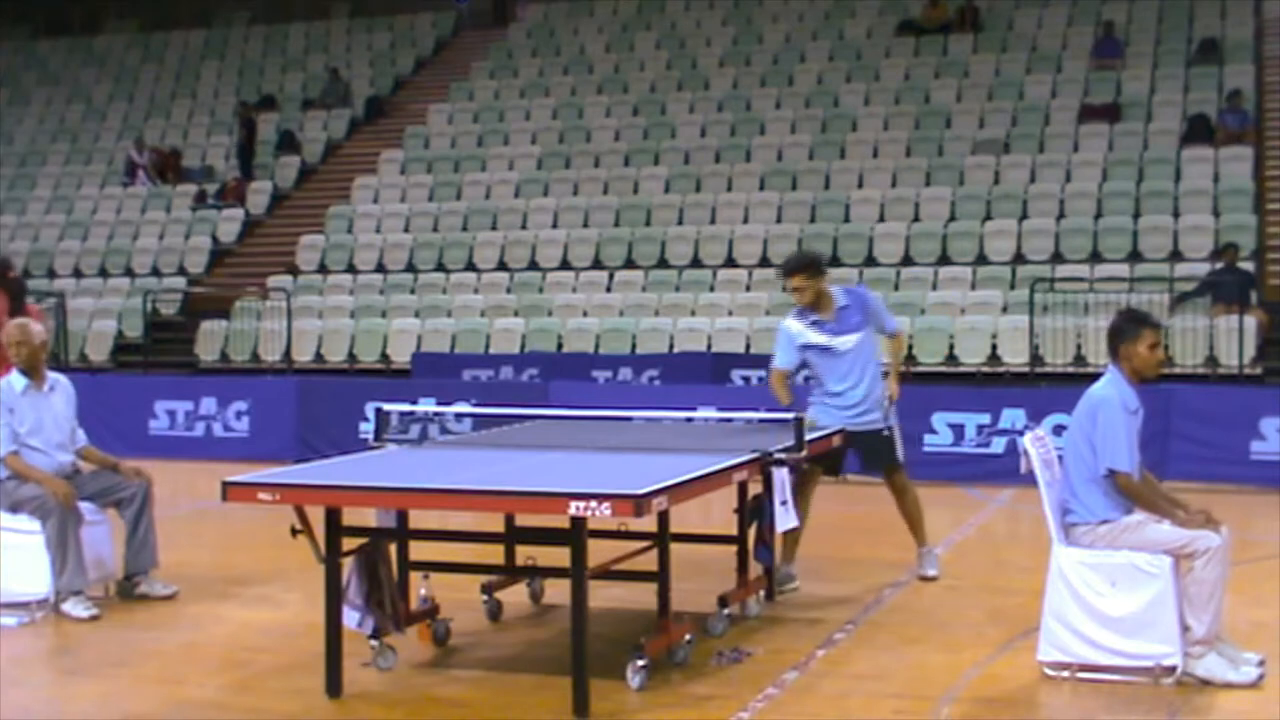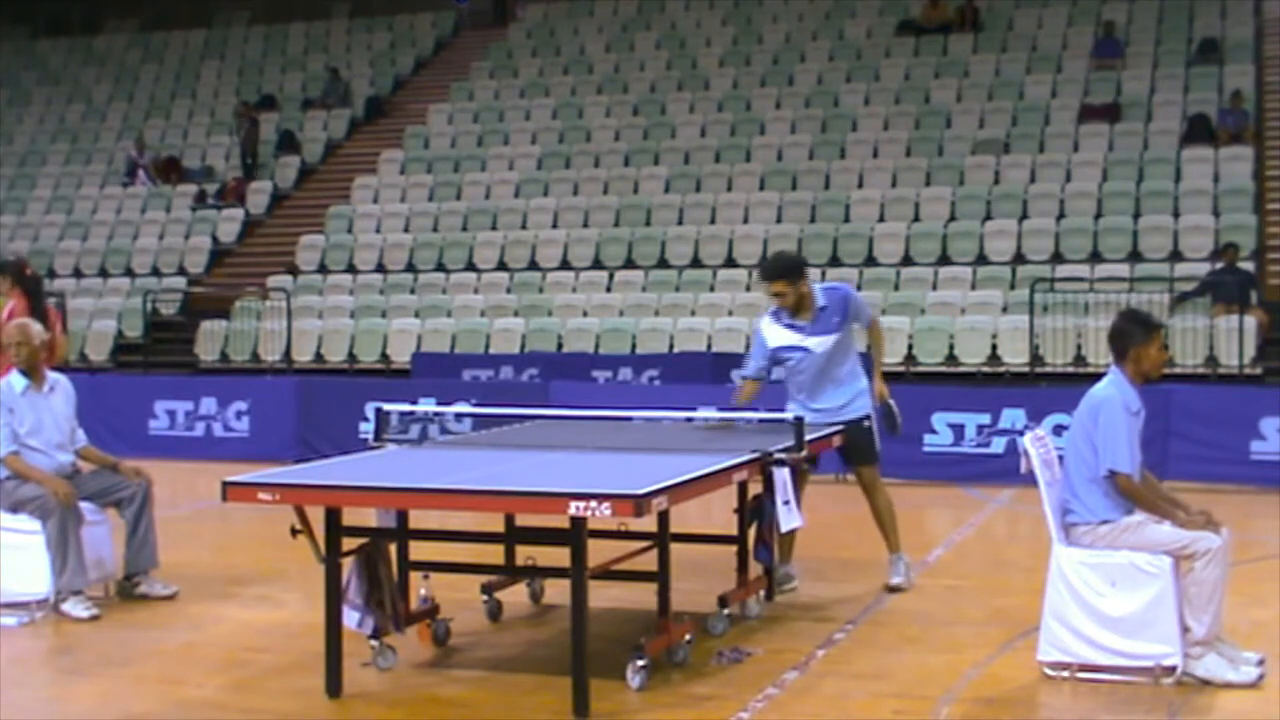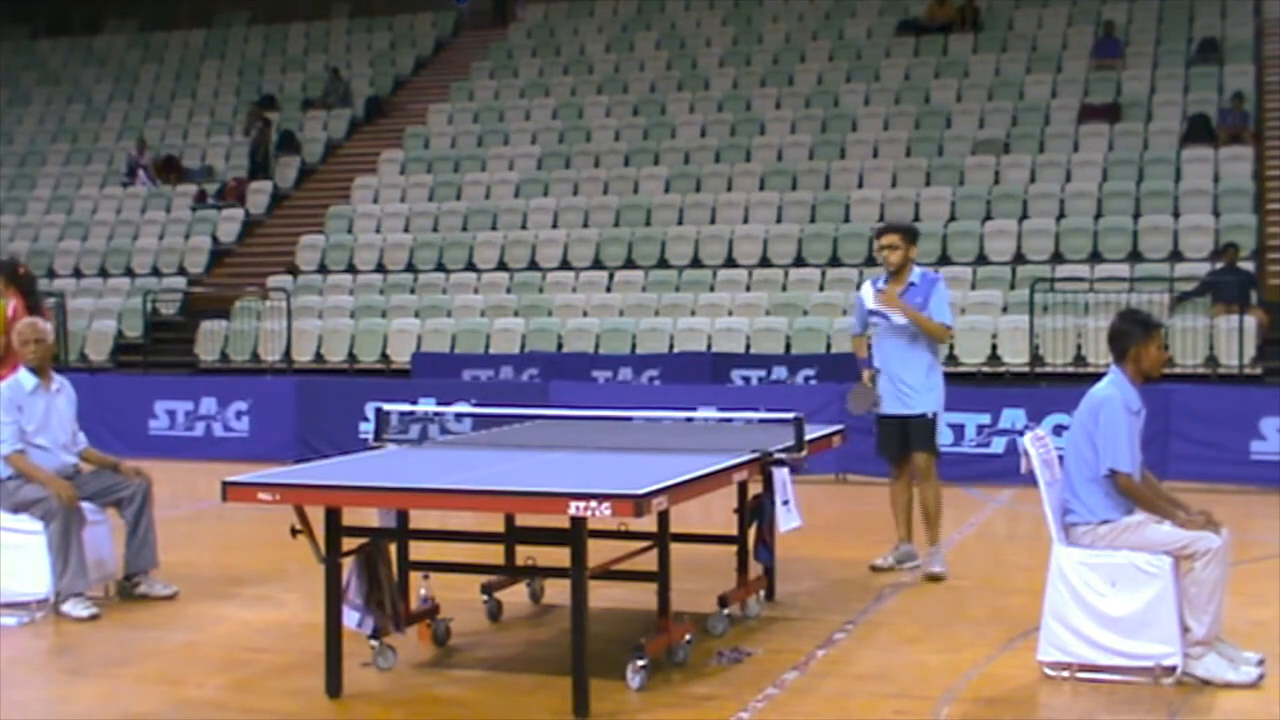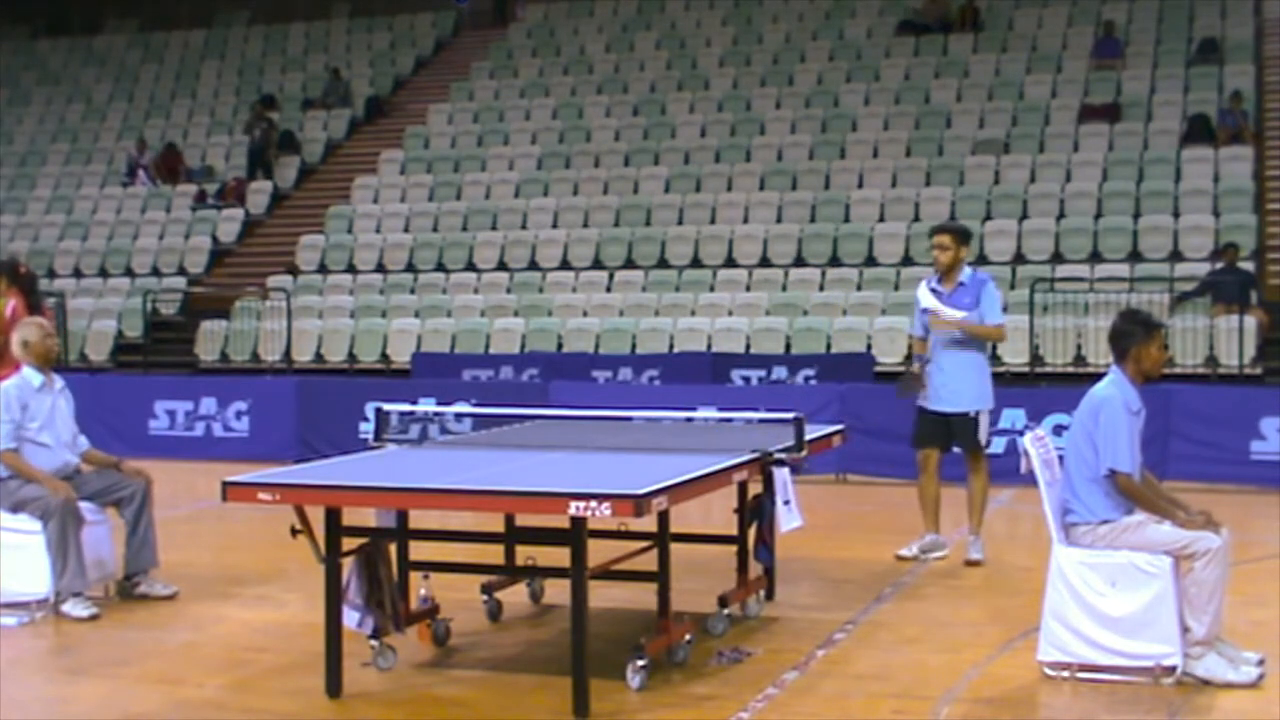
dt=1s
person 1, frame 1
left shoulder: (1123, 396)
right shoulder: (1109, 399)
left elbow: (1137, 472)
right elbow: (1124, 481)
left wrist: (1184, 509)
right wrist: (1179, 518)
left hip: (1116, 513)
right hip: (1099, 523)
left knee: (1215, 532)
right knee: (1206, 543)
left ankle: (1206, 638)
right ankle: (1198, 651)
person 1, frame 2
left shoulder: (1124, 397)
right shoulder: (1111, 400)
left elbow: (1137, 472)
right elbow: (1123, 482)
left wrist: (1185, 509)
right wrist: (1179, 519)
left hip: (1116, 514)
right hip: (1099, 524)
left knee: (1215, 534)
right knee: (1206, 544)
left ankle: (1206, 638)
right ankle: (1196, 652)
person 1, frame 3
left shoulder: (1124, 397)
right shoulder: (1111, 400)
left elbow: (1138, 472)
right elbow: (1124, 481)
left wrist: (1186, 510)
right wrist: (1179, 519)
left hip: (1116, 515)
right hip: (1099, 524)
left knee: (1215, 534)
right knee: (1206, 544)
left ankle: (1205, 638)
right ankle: (1197, 651)
person 1, frame 4
left shoulder: (1124, 397)
right shoulder: (1111, 400)
left elbow: (1137, 473)
right elbow: (1123, 481)
left wrist: (1186, 510)
right wrist: (1179, 519)
left hip: (1116, 515)
right hip: (1099, 524)
left knee: (1214, 534)
right knee: (1206, 544)
left ankle: (1205, 638)
right ankle: (1197, 652)
person 2, frame 1
left shoulder: (861, 300)
right shoulder: (792, 326)
left elbow: (895, 334)
right elbow: (778, 376)
left wrist: (892, 378)
right wrist: (791, 409)
left hip: (874, 412)
right hip: (826, 416)
left knee: (898, 481)
right knee: (804, 482)
left ankle: (925, 552)
right ankle: (786, 567)
person 2, frame 2
left shoulder: (842, 298)
right shoulder: (769, 328)
left elbow: (871, 324)
right elbow: (753, 378)
left wrist: (877, 376)
left hip: (853, 407)
right hip: (805, 414)
left knee: (870, 480)
right knee: (791, 485)
left ankle: (897, 560)
right ankle: (783, 567)
person 2, frame 3
left shoulder: (932, 285)
right shoulder: (869, 290)
left elbow: (942, 334)
right elbow: (858, 333)
left wrist: (903, 308)
right wrist: (865, 365)
left hip: (923, 397)
right hip: (887, 398)
left knee: (923, 467)
right knee: (898, 471)
left ankle: (934, 550)
right ankle: (905, 546)
person 2, frame 4
left shoulder: (982, 286)
right shoulder: (925, 290)
left elbow: (997, 332)
left wrist: (954, 325)
right wrist: (919, 361)
left hip: (971, 396)
right hip: (933, 395)
left knee: (976, 462)
right knee: (926, 461)
left ankle: (974, 539)
right ankle: (933, 538)
person 3, frame 1
left shoulder: (63, 386)
left wrist: (118, 464)
right wrist: (48, 480)
left hip: (69, 475)
left knee: (135, 485)
right knee: (60, 504)
left ankle: (135, 577)
right ankle: (69, 594)
person 3, frame 2
left shoulder: (63, 385)
left wrist: (117, 464)
right wrist: (48, 479)
left hip: (68, 476)
left knee: (135, 485)
right knee: (60, 502)
left ankle: (136, 576)
right ankle: (68, 594)
person 3, frame 3
left shoulder: (65, 388)
left wrist: (119, 465)
right wrist: (50, 480)
left hip: (69, 476)
left knee: (136, 487)
right knee: (62, 504)
left ankle: (136, 576)
right ankle: (69, 595)
person 3, frame 4
left shoulder: (61, 389)
left elbow: (77, 444)
left wrist: (119, 464)
right wrist: (45, 480)
left hip: (69, 476)
left knee: (136, 486)
right knee: (61, 504)
left ankle: (136, 576)
right ankle: (69, 594)
